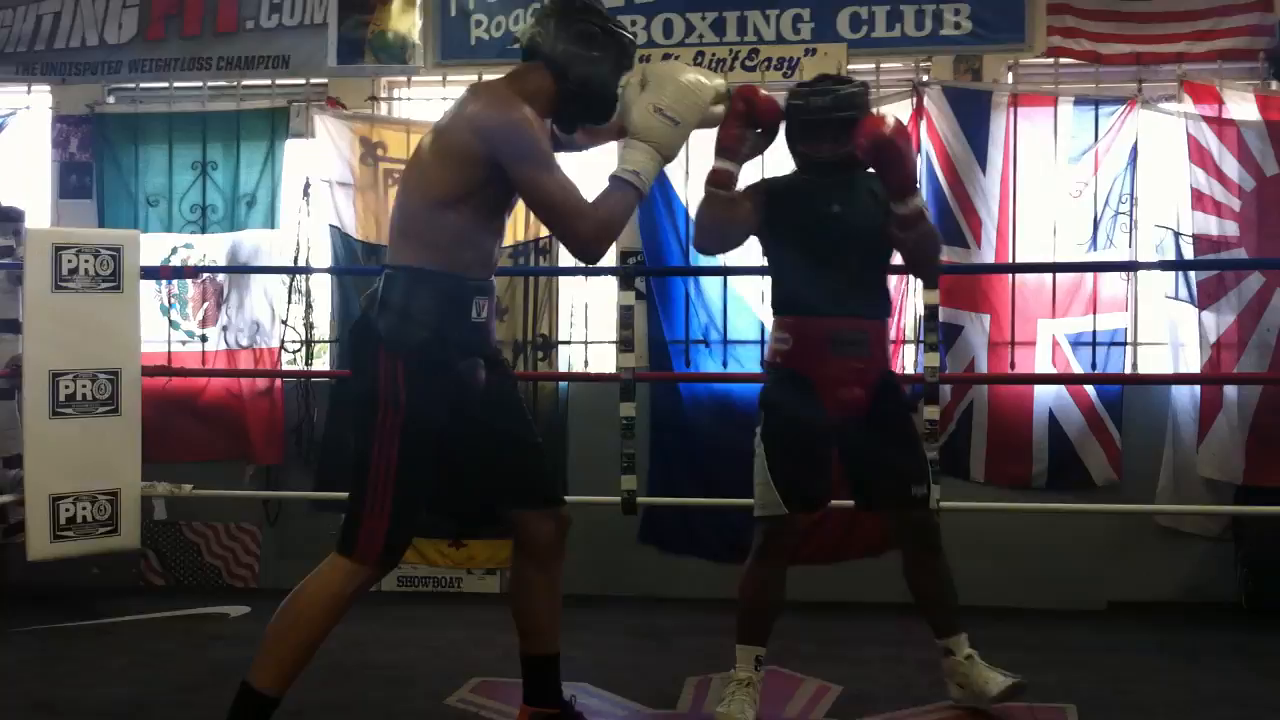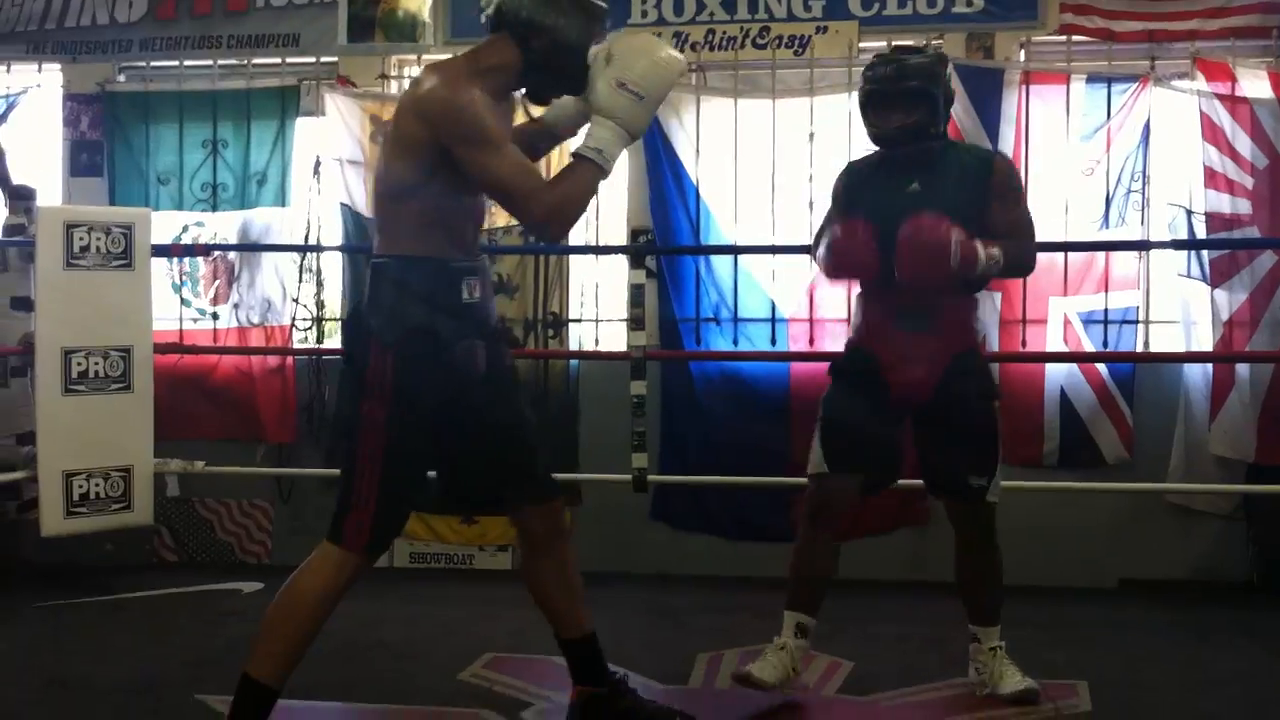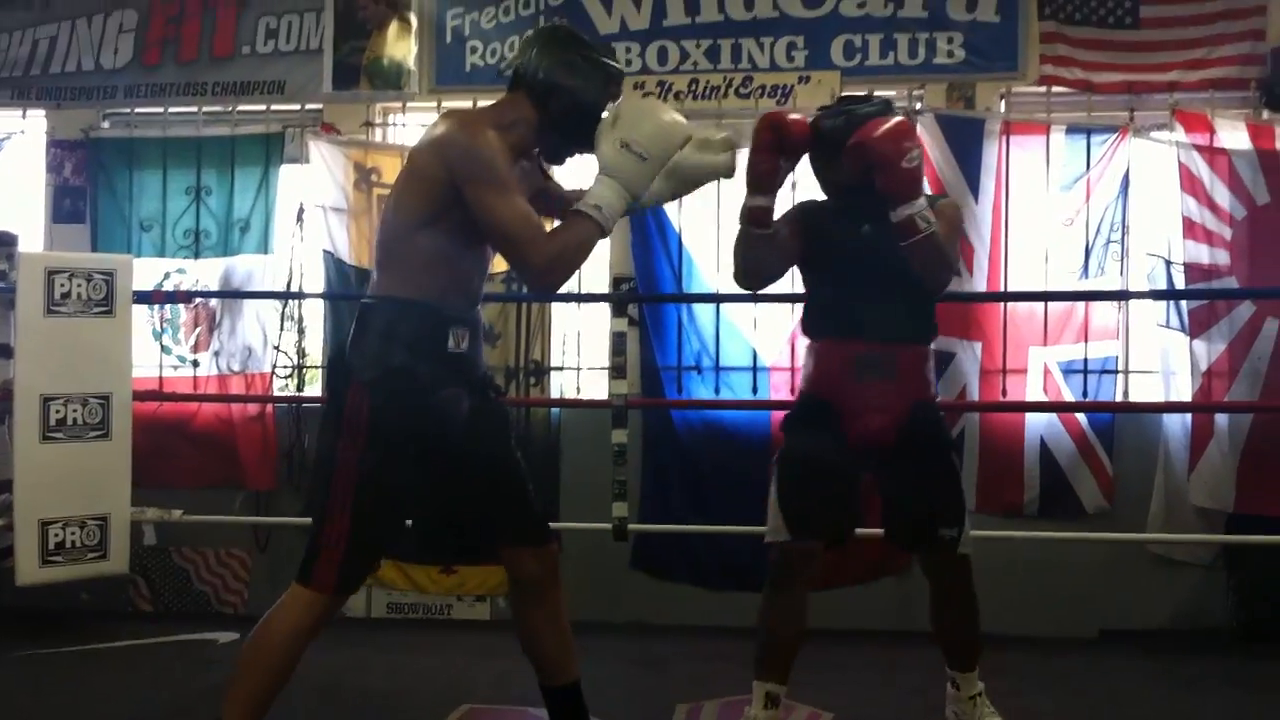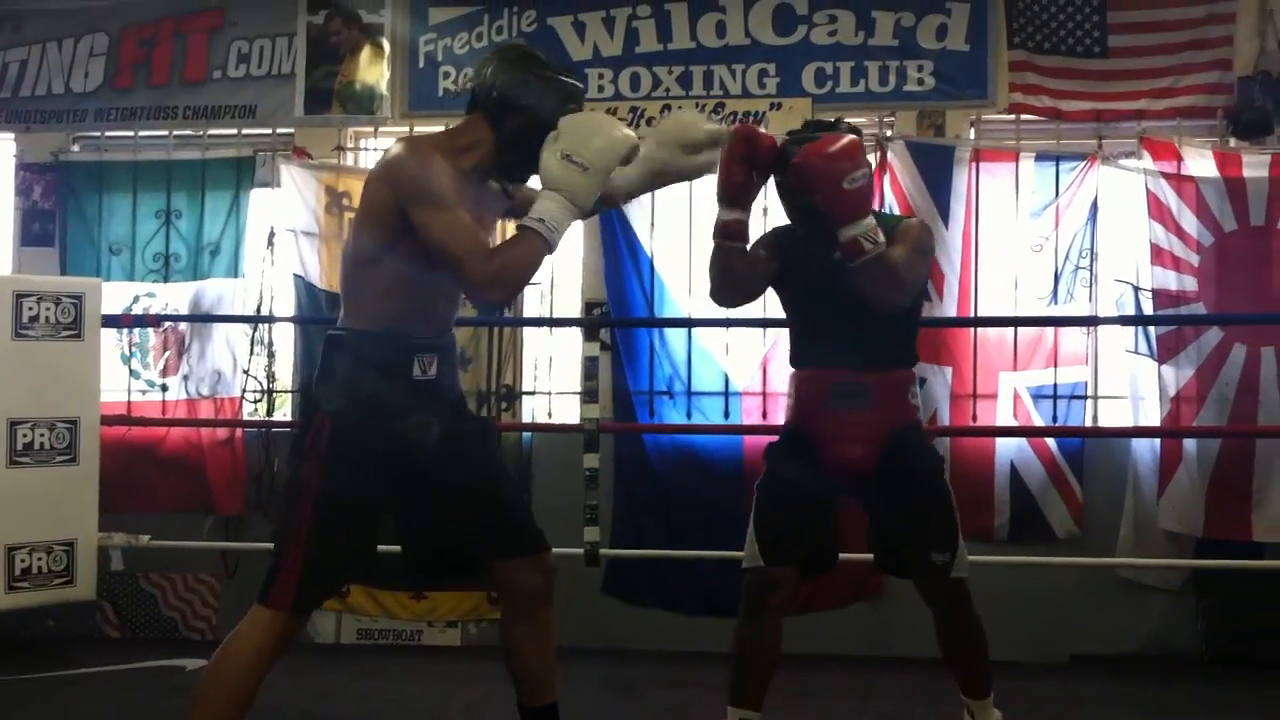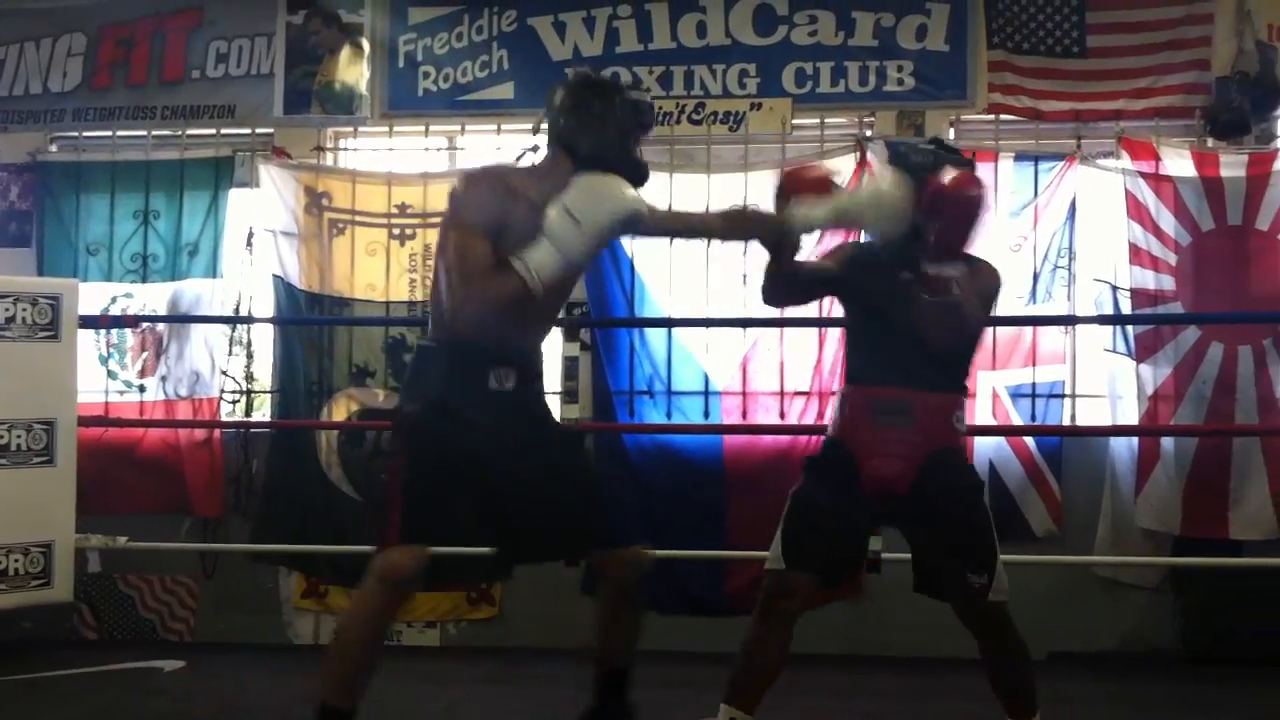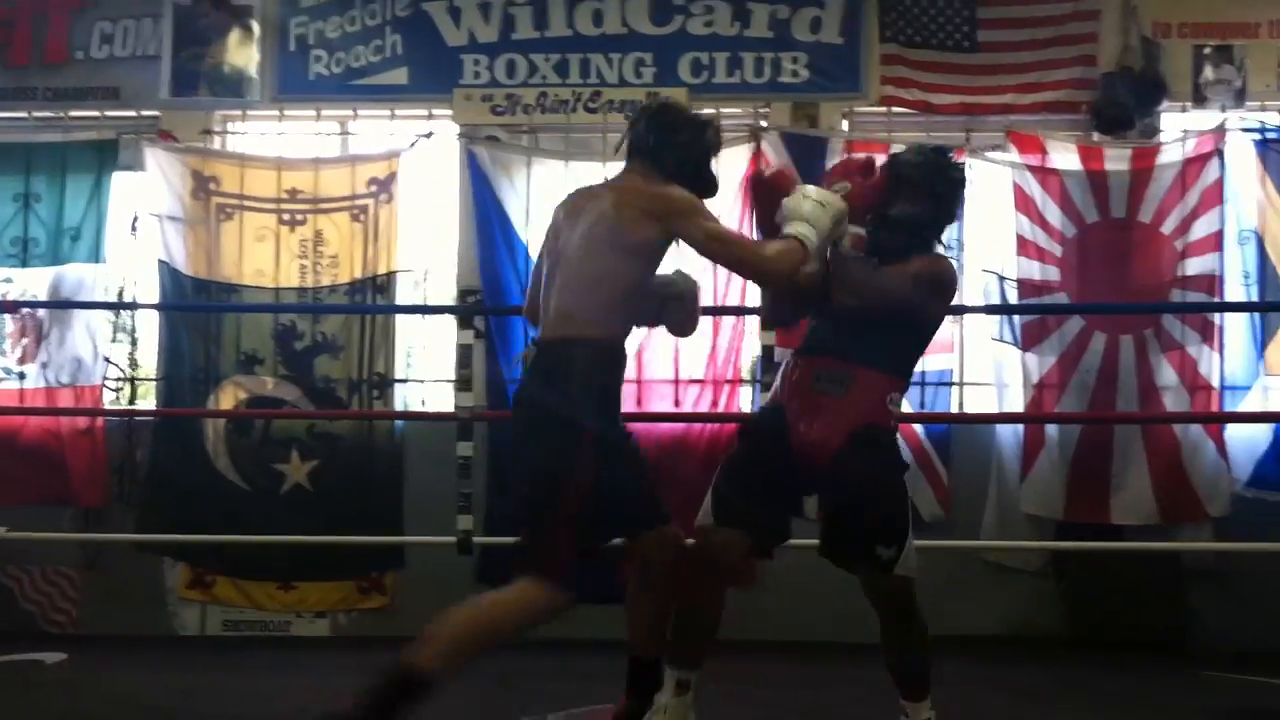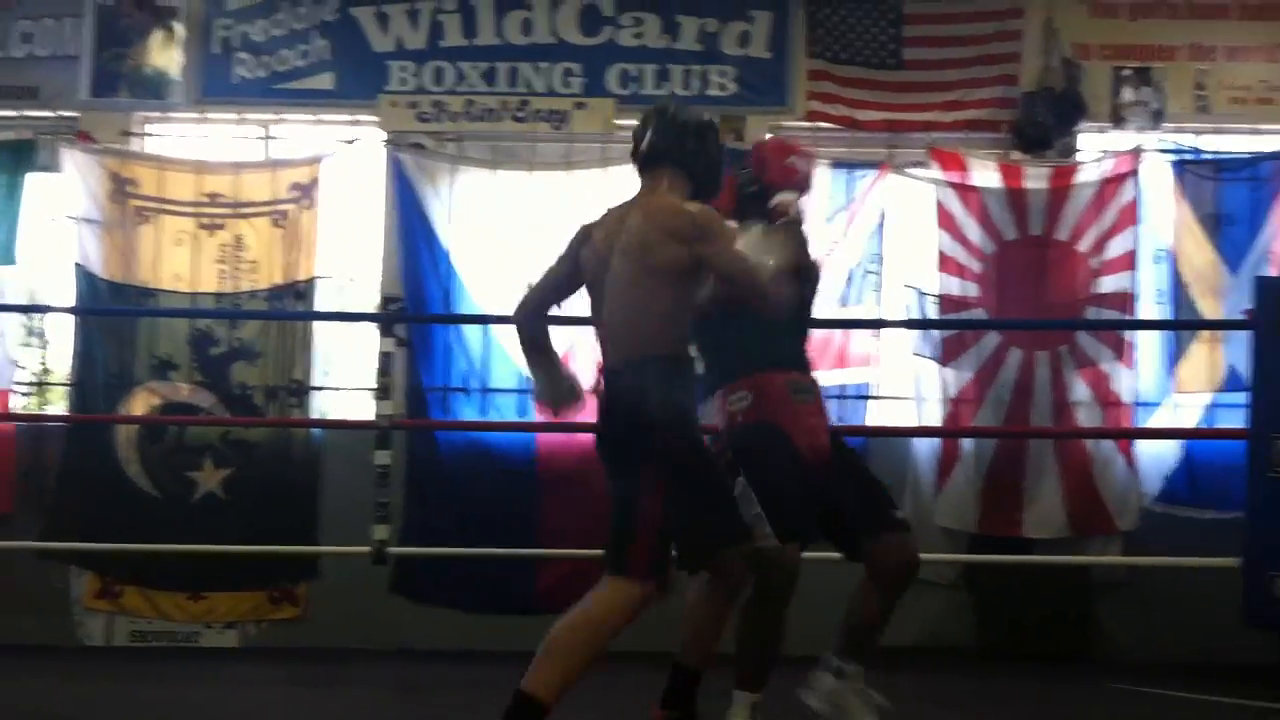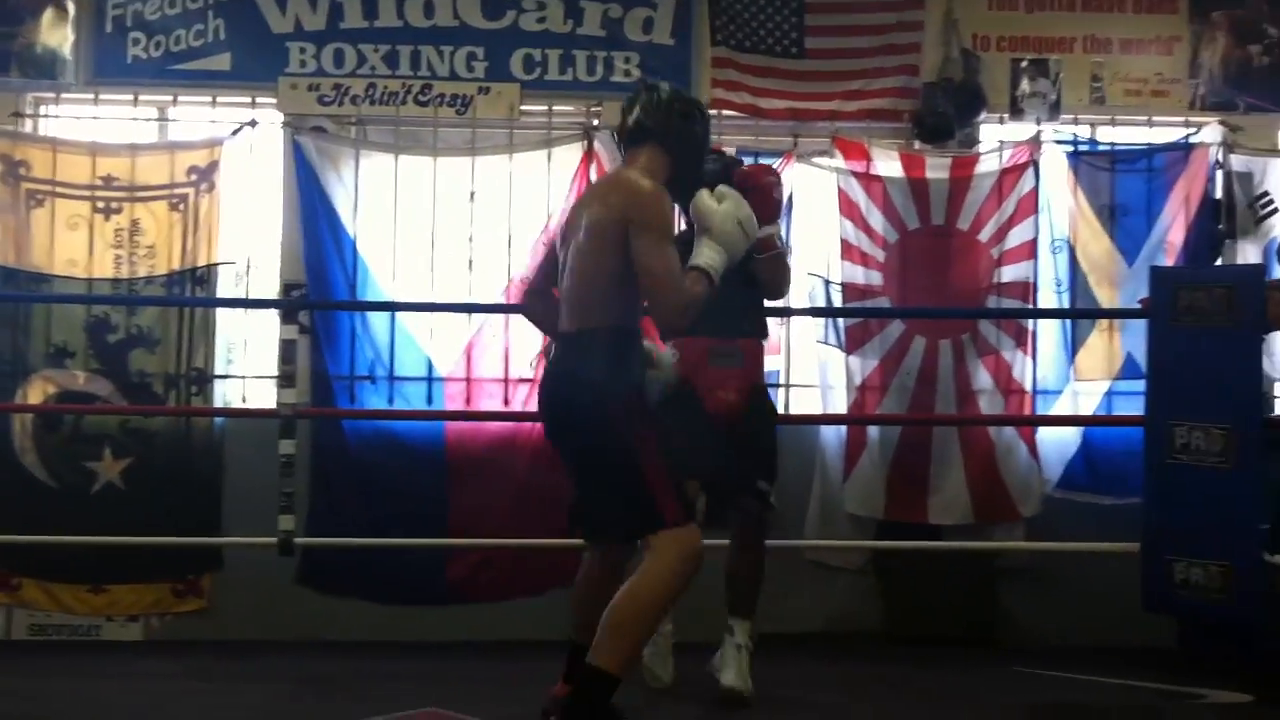
dt=0.4s
person 1, frame 1
left shoulder: (504, 113)
right shoulder: (501, 116)
left elbow: (574, 131)
right elbow: (588, 240)
left wrist: (659, 117)
right wrist: (650, 150)
left hip: (459, 342)
right hip: (413, 342)
left knee: (542, 523)
right knee: (366, 554)
person 1, frame 2
left shoulder: (484, 94)
right shoulder: (451, 92)
left elbow: (520, 143)
right elbow: (547, 215)
left wrist: (589, 107)
right wrist: (616, 122)
left hip: (464, 324)
right hip: (408, 327)
left knee: (541, 514)
right knee: (357, 542)
person 1, frame 3
left shoulder: (509, 158)
right shoulder: (469, 140)
left elbow: (564, 210)
right elbow: (544, 268)
left wrist: (662, 177)
right wrist: (619, 180)
left hip: (452, 375)
right hip: (392, 372)
left knee: (535, 560)
right knee: (327, 584)
person 1, frame 4
left shoulder: (487, 181)
right shoulder: (421, 166)
left elbow: (583, 189)
right elbow: (492, 285)
left wrist: (665, 158)
right wrist: (560, 198)
left hip: (434, 397)
right hip: (361, 397)
left knee: (531, 571)
right knee: (286, 608)
person 1, frame 5
left shoulder: (601, 204)
right shoulder: (480, 190)
left elbow: (706, 225)
right elbow: (459, 311)
right wrist: (554, 250)
left hip: (518, 403)
right hip: (444, 401)
left knee: (624, 565)
right knee: (399, 572)
person 1, frame 6
left shoulder: (576, 206)
right shoulder: (668, 201)
left elbow: (538, 306)
right elbow: (773, 269)
right wrist: (805, 227)
left hip: (559, 395)
right hip: (559, 405)
left knee: (660, 544)
right knee: (549, 589)
person 1, frame 7
left shoulder: (598, 231)
right shoulder: (689, 220)
left elbow: (529, 311)
right elbow: (767, 299)
left wrist: (551, 375)
left hip: (633, 409)
right hip: (657, 414)
left knee: (731, 558)
right knee: (629, 586)
person 1, frame 8
left shoulder: (594, 196)
right shoulder: (644, 197)
left elbow: (535, 295)
right elbow: (673, 308)
right wrist: (713, 247)
left hip: (571, 382)
right hip: (599, 388)
left knee: (614, 539)
right knee: (674, 547)
person 2, frame 1
left shoulder: (887, 194)
right shoulder: (773, 196)
left elbow: (931, 270)
right elbow: (708, 240)
left wrist: (902, 191)
right wrist: (729, 156)
left hip: (872, 381)
right hip: (798, 381)
left knee: (917, 523)
right knee: (779, 529)
left ankle: (961, 663)
person 2, frame 2
left shoulder: (988, 171)
right shoulder: (860, 175)
left elbow: (1022, 256)
right elbow: (834, 254)
left wrist: (967, 256)
right wrist: (835, 251)
left hip: (953, 360)
right hip: (872, 358)
left knee: (973, 508)
right knee: (827, 499)
left ankle: (988, 652)
right ankle: (792, 643)
person 2, frame 3
left shoulder: (936, 211)
right shoulder: (806, 221)
left elbow: (937, 274)
right elbow: (751, 275)
left wrist: (904, 192)
right wrist: (762, 187)
left hip: (909, 411)
right hip: (826, 410)
left knee: (948, 560)
right knee: (791, 560)
person 2, frame 4
left shoulder: (908, 233)
right shoulder: (783, 244)
left elbow: (892, 292)
right elbow: (727, 292)
left wrist: (852, 212)
right wrist: (734, 203)
left hip: (894, 436)
right hip: (811, 437)
left knee: (946, 588)
right knee: (765, 586)
person 2, frame 5
left shoulder: (977, 275)
right shoulder: (860, 260)
left elbow: (948, 335)
right elbow: (780, 292)
left wrist: (943, 254)
left hip: (934, 461)
right hip: (852, 454)
left knee: (985, 611)
right knee: (783, 592)
person 2, frame 6
left shoulder: (933, 272)
right shoulder: (841, 249)
left elbow: (854, 295)
right elbow: (784, 303)
left wrist: (850, 222)
left hip: (861, 436)
right hip: (786, 422)
left knee: (892, 588)
right knee: (712, 552)
person 2, frame 7
left shoulder: (794, 272)
left elbow: (799, 274)
left wrist: (788, 200)
right wrist: (732, 218)
left hip: (816, 437)
right hip: (756, 435)
left knee: (896, 557)
right knee: (780, 569)
person 2, frame 8
left shoulder: (756, 246)
right shoulder: (672, 248)
left elbow: (777, 287)
left wrist: (768, 223)
left hip: (745, 398)
right hip: (685, 393)
left knee: (750, 519)
left ankle: (735, 645)
right ankle: (660, 628)
